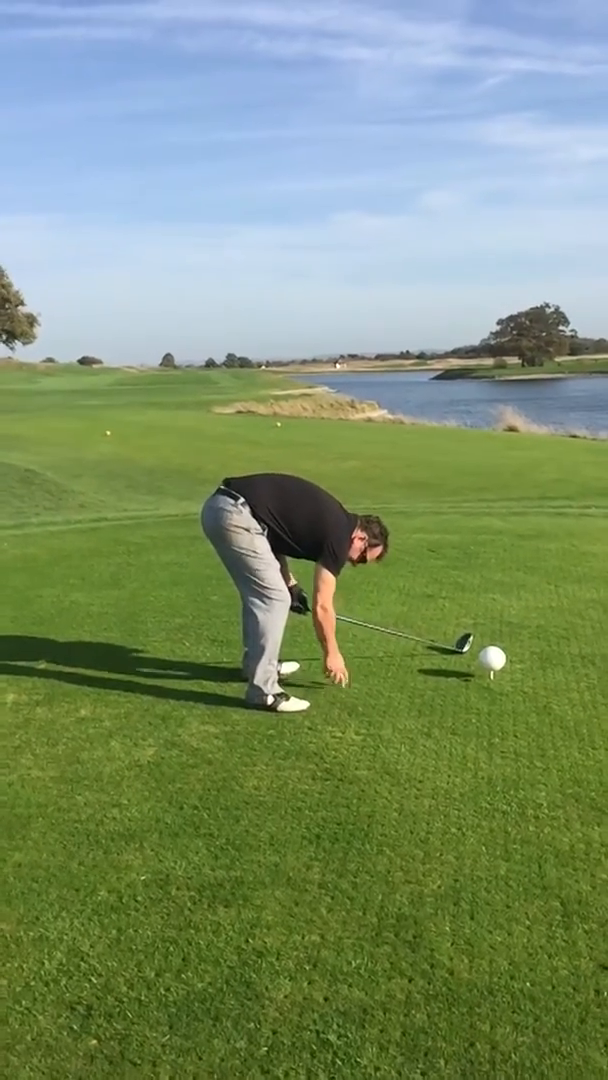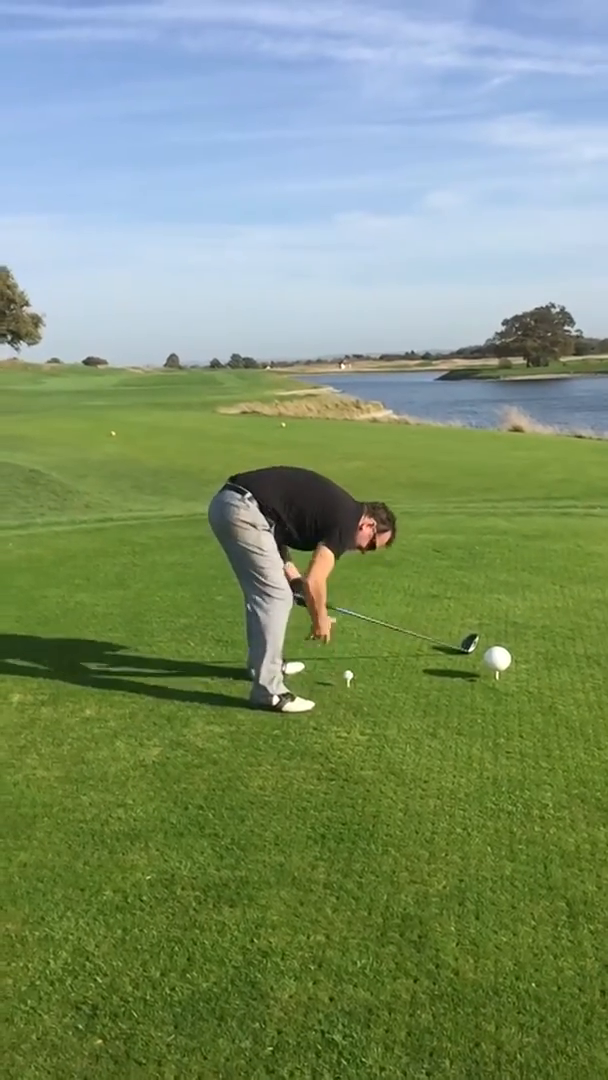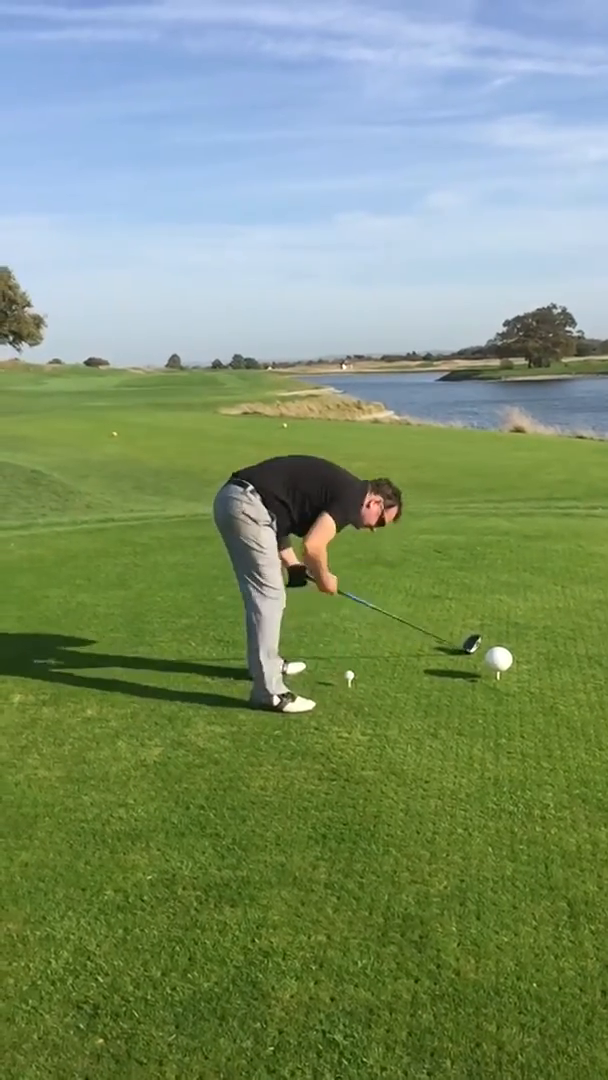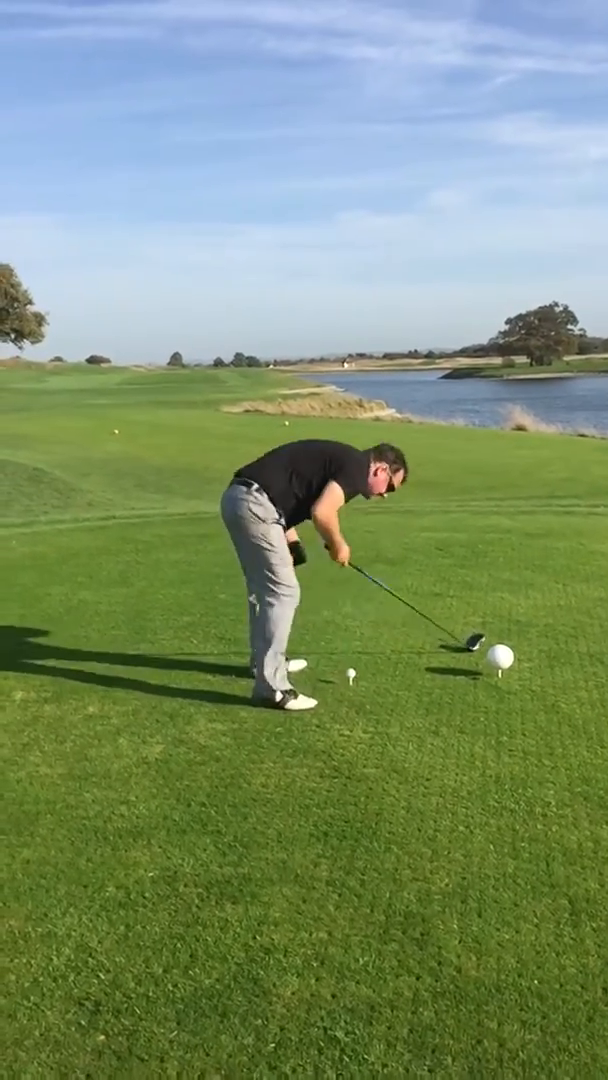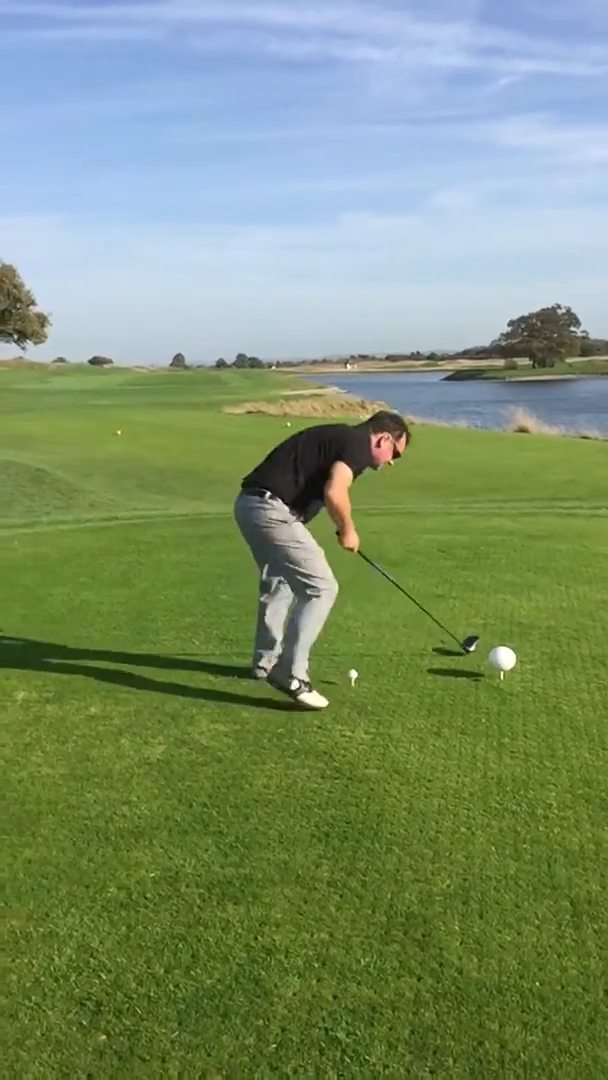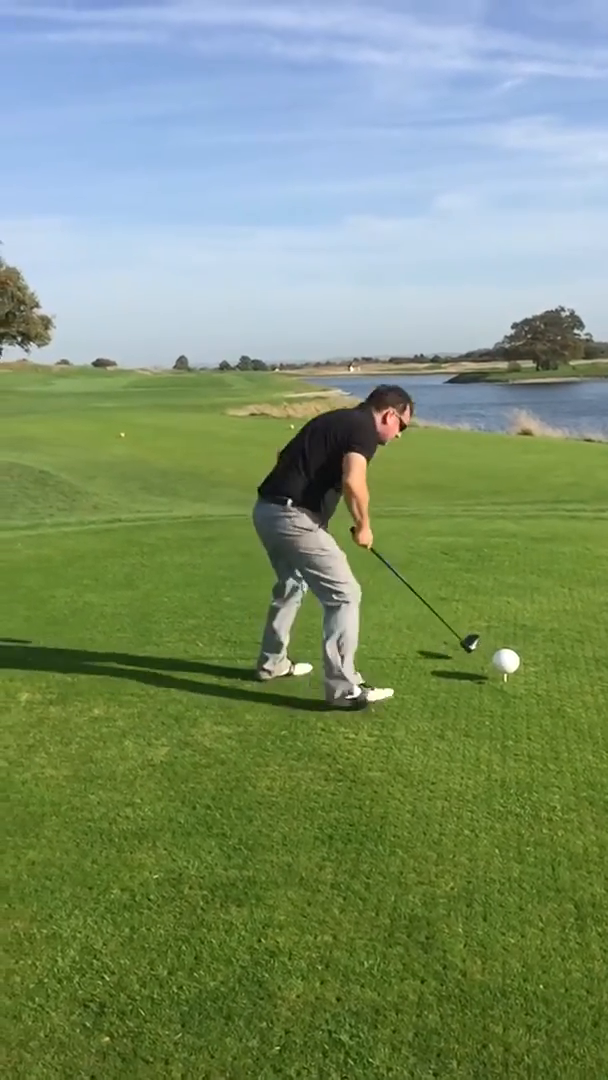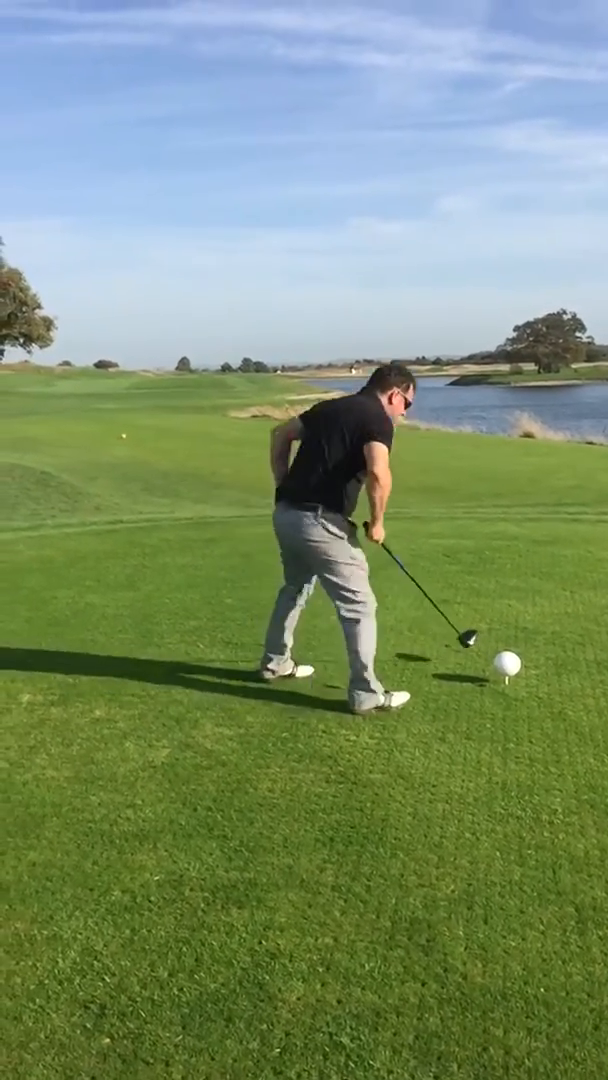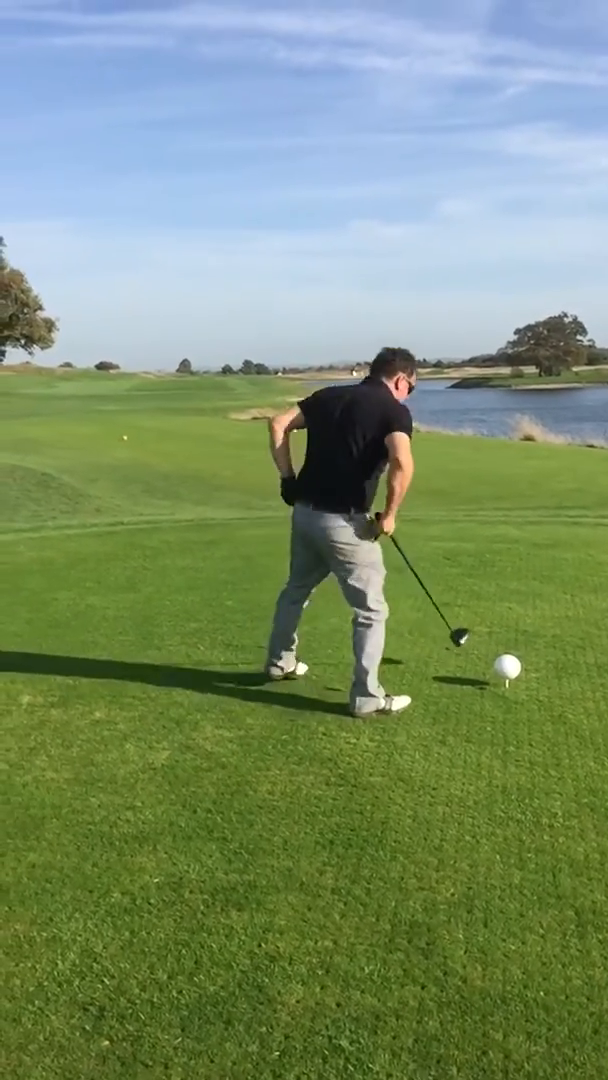
dt=0.1s
person 1, frame 1
left shoulder: (332, 518)
right shoulder: (337, 534)
right elbow: (322, 608)
left wrist: (290, 585)
right wrist: (332, 655)
left hip: (219, 506)
right hip: (235, 514)
left knee: (259, 591)
right knee: (273, 599)
left ankle: (257, 662)
right ankle: (263, 690)
person 1, frame 2
left shoulder: (334, 505)
right shoulder: (345, 518)
right elbow: (315, 586)
left wrist: (293, 578)
right wrist: (320, 621)
left hip: (226, 502)
right hip: (243, 510)
left knee: (263, 591)
right knee: (275, 598)
left ankle: (263, 664)
right ankle: (267, 690)
person 1, frame 3
left shoulder: (343, 487)
right shoulder: (350, 498)
right elbow: (313, 545)
left wrist: (291, 564)
right wrist: (324, 577)
left hip: (231, 498)
right hip: (246, 504)
left knee: (262, 589)
right knee: (269, 594)
left ankle: (264, 663)
right ankle: (268, 691)
person 1, frame 4
left shoulder: (334, 456)
right shoulder: (355, 466)
right elbow: (322, 511)
left wrist: (289, 540)
right wrist: (339, 546)
left hip: (239, 497)
right hip: (255, 505)
left knee: (266, 586)
right knee: (283, 592)
left ankle: (265, 660)
right ankle: (270, 685)
person 1, frame 5
left shoulder: (337, 437)
right shoulder: (357, 444)
right elbow: (334, 492)
left wrist: (295, 519)
right wrist: (347, 531)
left hip: (250, 504)
right hip: (271, 510)
left knee: (277, 584)
right knee: (321, 587)
left ankle: (266, 659)
right ankle: (290, 674)
person 1, frame 6
left shoulder: (330, 420)
right shoulder: (363, 430)
left elbow: (288, 455)
right elbow: (353, 482)
right wrist: (363, 527)
left hip: (267, 510)
right hip: (295, 517)
left knee: (289, 588)
right knee: (344, 597)
left ankle: (272, 661)
right ankle: (344, 687)
person 1, frame 7
left shoulder: (328, 407)
right shoulder: (376, 418)
left elbow: (279, 433)
right elbow: (378, 473)
left wrist: (282, 482)
right wrist: (377, 521)
left hip: (286, 514)
right hip: (321, 520)
left knee: (296, 588)
right knee: (359, 604)
left ankle: (275, 661)
right ankle: (366, 692)
person 1, frame 8
left shoulder: (328, 396)
right shoulder: (393, 410)
left elbow: (277, 425)
right elbow: (402, 463)
left wrist: (286, 476)
right wrist: (389, 513)
left hip: (306, 513)
right hip: (347, 522)
left knee: (297, 589)
right knee: (370, 611)
left ankle: (279, 661)
right ankle: (367, 697)
